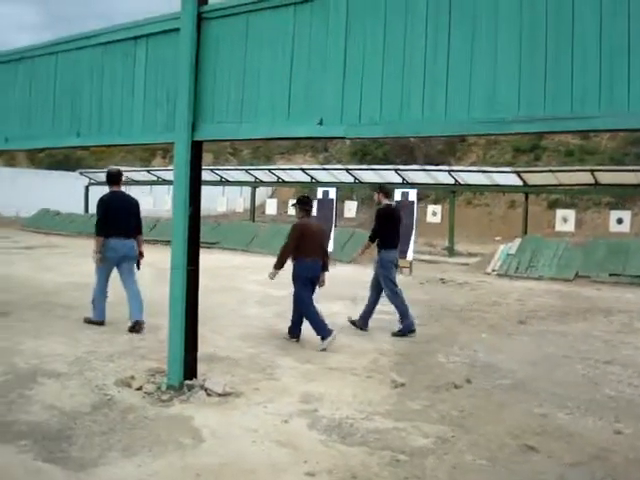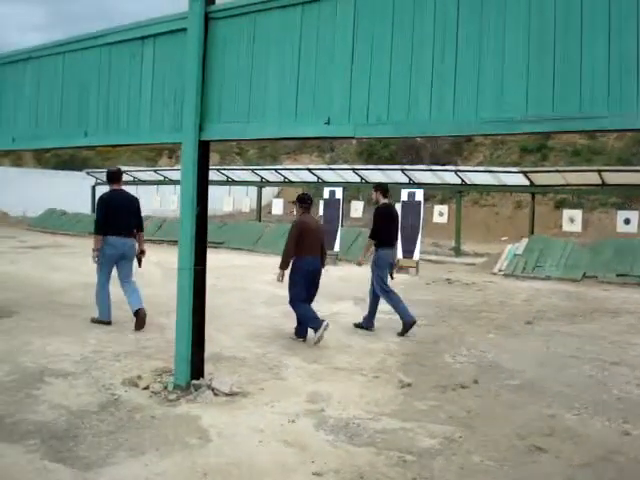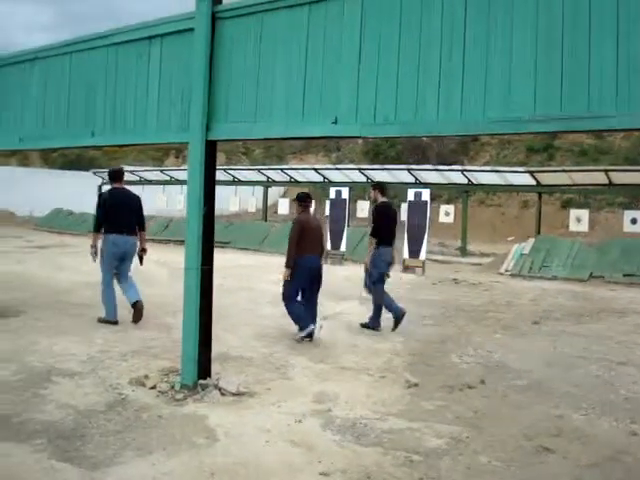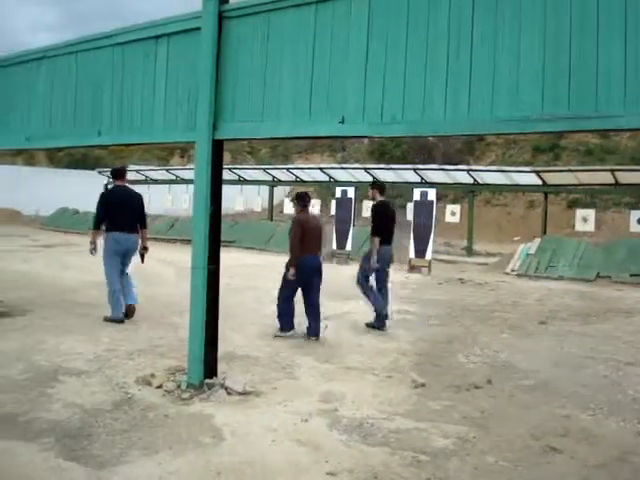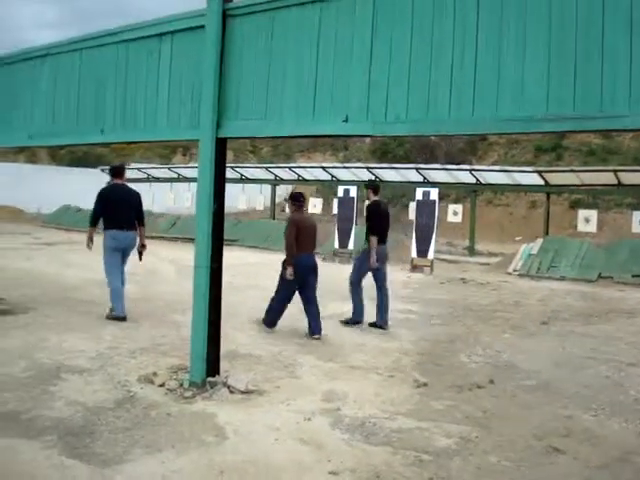
dt=0.1s
person 1, frame 1
left shoulder: (105, 200)
right shoulder: (132, 201)
left elbow: (100, 228)
right elbow: (138, 228)
left wrist: (98, 251)
right wrist: (139, 248)
left hip: (111, 245)
right hip: (129, 245)
left knee: (101, 282)
right knee: (131, 284)
left ankle: (98, 317)
right ankle: (137, 320)
person 1, frame 2
left shoulder: (104, 198)
right shoulder: (133, 199)
left elbow: (99, 226)
right elbow: (139, 225)
left wrist: (96, 248)
right wrist: (141, 246)
left hip: (110, 243)
right hip: (128, 243)
left knee: (103, 281)
right knee: (127, 281)
left ankle: (104, 316)
right ankle: (138, 309)
person 1, frame 3
left shoulder: (105, 197)
right shoulder: (134, 197)
left elbow: (98, 223)
right elbow: (141, 224)
left wrist: (94, 245)
right wrist: (143, 244)
left hip: (112, 240)
right hip: (130, 241)
left knee: (107, 279)
right knee: (124, 276)
left ankle: (110, 315)
right ankle: (136, 301)
person 1, frame 4
left shoulder: (107, 195)
right shoulder: (136, 196)
left elbow: (99, 220)
right elbow: (142, 221)
left wrist: (93, 241)
right wrist: (144, 242)
left hip: (114, 238)
right hip: (132, 238)
left knee: (112, 278)
right knee: (122, 273)
left ankle: (117, 314)
right ankle: (130, 304)
person 1, frame 5
left shoulder: (105, 192)
right shoulder: (134, 193)
left elbow: (96, 216)
right elbow: (140, 219)
left wrist: (90, 236)
right wrist: (142, 240)
left hip: (112, 235)
right hip: (130, 236)
left knee: (113, 274)
right knee: (119, 272)
left ankle: (120, 312)
right ankle: (117, 305)
person 2, frame 1
left shoulder: (383, 212)
right shoulder: (396, 211)
left elbow: (374, 235)
left wrist: (360, 253)
left hip: (385, 255)
right hip: (393, 253)
left knee: (392, 290)
right knee: (375, 287)
left ankle: (408, 325)
right ankle: (362, 321)
person 2, frame 2
left shoulder: (380, 210)
right shoulder: (393, 210)
left elbow: (374, 234)
left wrist: (364, 255)
left hip: (381, 253)
right hip: (390, 252)
left knee: (382, 289)
right knee: (376, 288)
left ankle: (407, 318)
right ankle: (368, 322)
person 2, frame 3
left shoulder: (378, 208)
right shoulder: (392, 209)
left elbow: (374, 233)
left wrist: (369, 255)
left hip: (380, 251)
right hip: (389, 251)
left knee: (371, 284)
right knee: (378, 284)
left ankle: (397, 310)
right ankle: (374, 322)
person 2, frame 4
left shoulder: (377, 207)
right shoulder: (390, 208)
left elbow: (376, 232)
left wrist: (373, 255)
left hip: (378, 249)
right hip: (388, 249)
left knee: (362, 279)
right knee: (382, 285)
left ankle: (381, 310)
right ankle: (379, 321)
person 2, frame 5
left shoulder: (371, 207)
right shoulder: (384, 207)
left elbow: (373, 232)
left wrist: (372, 254)
left hip: (372, 249)
right hip: (383, 249)
left knee: (355, 280)
right knee: (381, 285)
left ankle: (357, 316)
right ankle: (382, 321)
person 3, frame 1
left shoulder: (299, 225)
right shoulder: (319, 227)
left elbow: (287, 249)
right elbow: (325, 251)
left wrist: (276, 268)
right wrist: (322, 272)
left hip: (302, 267)
right hip: (316, 267)
left knee: (304, 304)
right knee: (301, 301)
left ankle: (326, 334)
right ankle: (294, 333)
person 3, frame 2
left shoulder: (299, 222)
right shoulder: (318, 224)
left elbow: (289, 247)
right elbow: (323, 249)
left wrist: (282, 268)
right wrist: (320, 267)
left hip: (301, 264)
right hip: (315, 264)
left knee: (296, 301)
right knee: (305, 299)
left ankle: (318, 324)
right ankle: (300, 333)
person 3, frame 3
left shoulder: (299, 220)
right shoulder: (317, 222)
left elbow: (292, 246)
right elbow: (321, 246)
left wrist: (288, 267)
left hip: (301, 262)
right hip: (316, 263)
left knee: (289, 297)
right knee: (310, 300)
left ankle: (305, 325)
right ankle: (307, 333)
person 3, frame 4
left shoulder: (298, 220)
right shoulder: (316, 221)
left elbow: (294, 244)
left wrist: (291, 266)
left hip: (301, 262)
right hip: (316, 262)
left knee: (285, 296)
right knee: (312, 299)
left ankle: (286, 328)
right ankle: (313, 332)
person 3, frame 5
left shoulder: (293, 219)
right shoulder: (311, 220)
left elbow: (290, 244)
left wrist: (289, 265)
left hip: (297, 261)
right hip: (311, 261)
left knee: (282, 295)
right knee: (310, 297)
left ankle: (269, 322)
right ankle: (315, 331)
